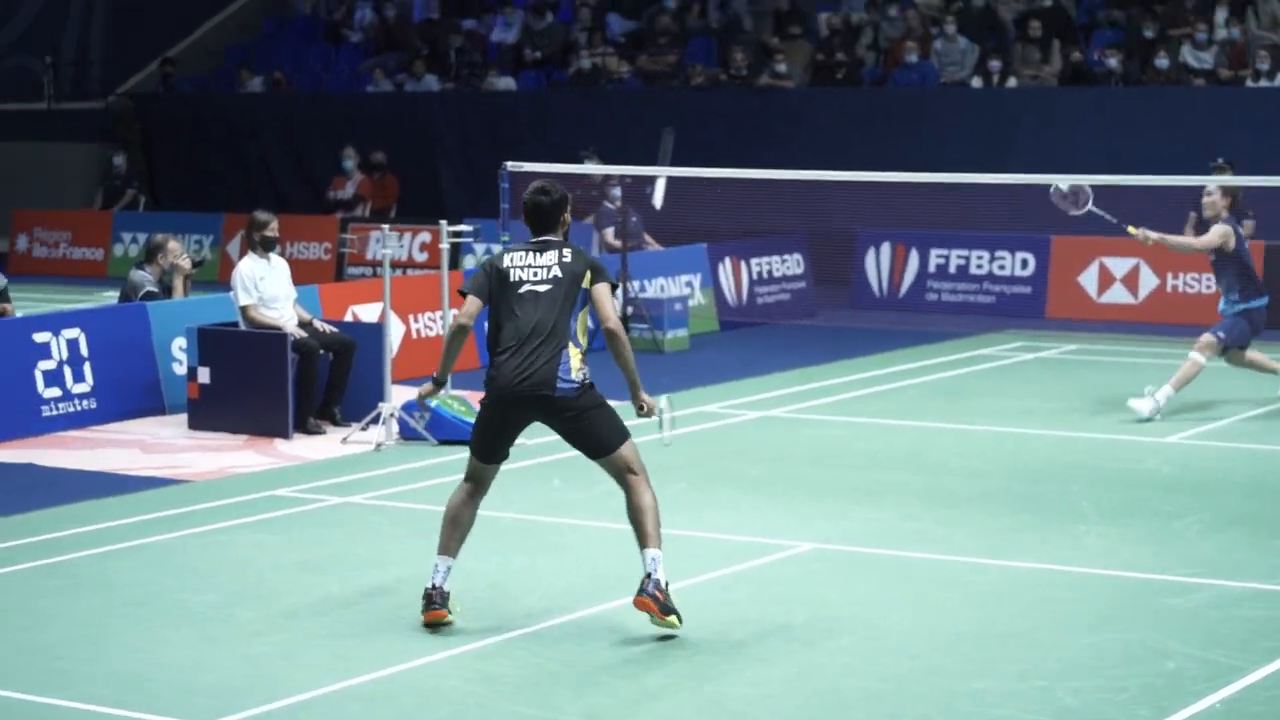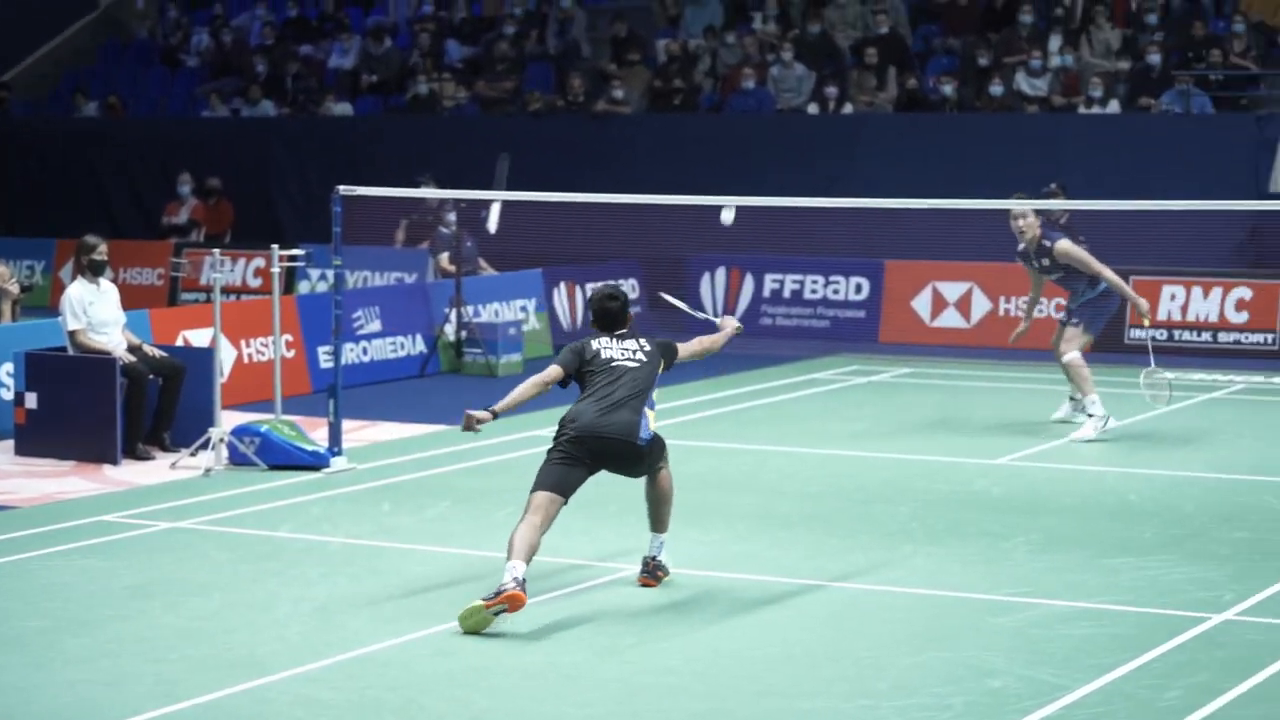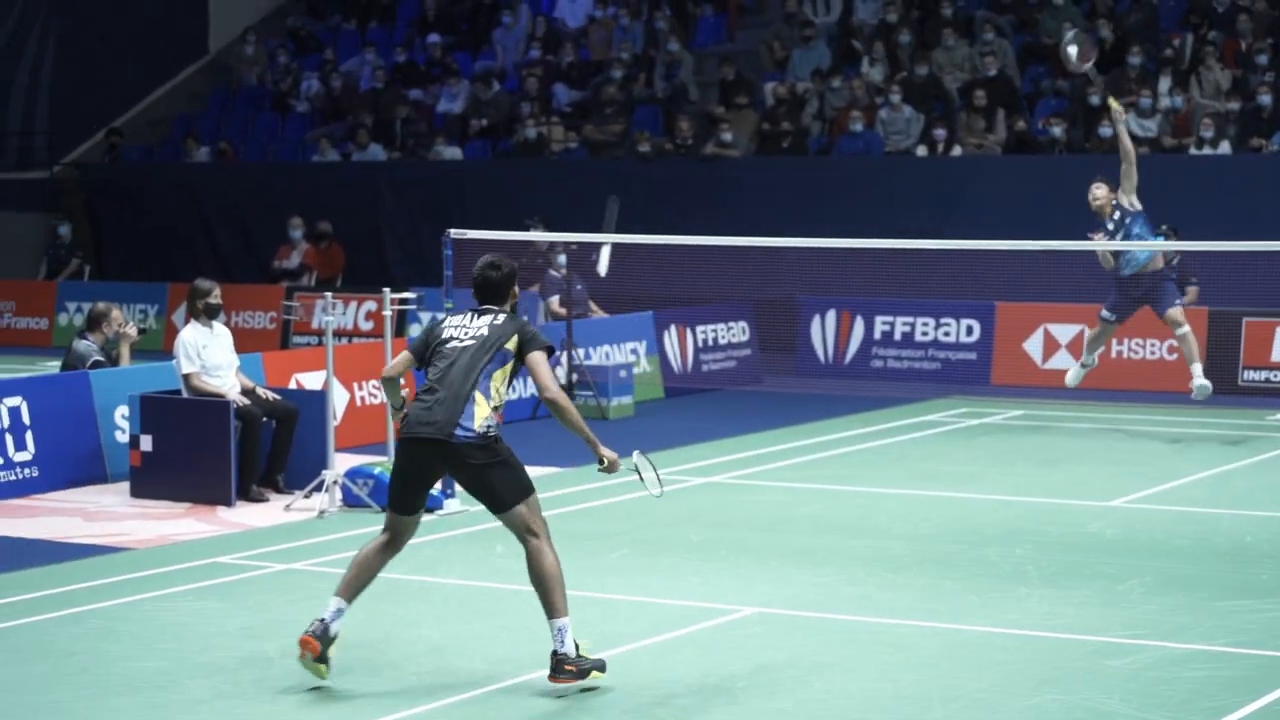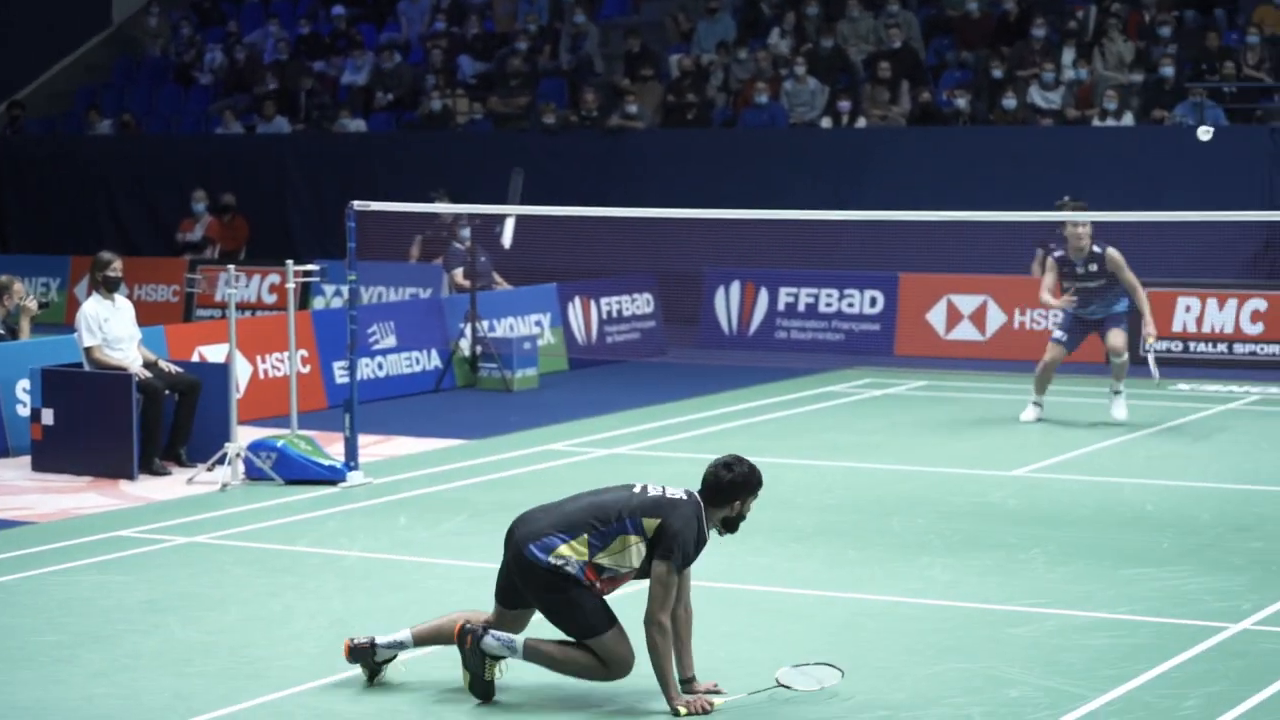
dt=1s
person 1, frame 1
left shoulder: (497, 263)
right shoulder: (585, 263)
left elbow: (462, 322)
right elbow: (612, 328)
left wrist: (438, 380)
right wrist: (638, 391)
left hip: (505, 388)
right hip: (565, 387)
left knee: (474, 483)
right knee: (634, 475)
left ankle: (437, 592)
right ankle: (653, 584)
person 1, frame 2
left shoulder: (582, 347)
right shoulder: (654, 347)
left elbow: (544, 379)
right elbow: (709, 345)
left wrist: (492, 413)
right wrist: (728, 328)
left hip: (579, 435)
right hip: (632, 440)
left knee: (533, 517)
right knee: (658, 463)
left ankle: (512, 585)
right ankle: (654, 560)
person 1, frame 3
left shoulder: (443, 325)
right shoulder: (520, 329)
left elbow: (390, 374)
right elbow: (550, 395)
left wrist: (400, 410)
right wrist: (598, 448)
left hip: (417, 437)
right hip: (468, 440)
left knee: (392, 539)
right knee: (535, 536)
left ankle: (322, 631)
right ankle: (564, 655)
person 1, frame 4
left shoulder: (683, 509)
right shoulder: (685, 525)
left elbow: (680, 605)
right elbow: (658, 621)
left wrist: (688, 679)
left hip: (526, 532)
right hip: (545, 554)
left knee: (500, 622)
right knee: (618, 661)
left ankle: (378, 647)
right ankle: (486, 642)
person 2, frame 1
left shoulder: (1223, 229)
right shoulder: (1225, 228)
left elbow: (1196, 244)
left wrist: (1158, 237)
left hip: (1248, 310)
right hip: (1239, 308)
left knee: (1201, 348)
right knee: (1233, 355)
left ankle: (1157, 401)
person 2, frame 2
left shoulder: (1059, 247)
right shoulder: (1025, 253)
left elbow: (1100, 270)
right elbow: (1037, 286)
left wrist: (1134, 298)
right wrist: (1026, 320)
left hip: (1100, 295)
right hip: (1083, 298)
left knee: (1067, 348)
right knee: (1061, 347)
left ankle: (1096, 415)
right ankle: (1076, 401)
person 2, frame 3
left shoulder: (1125, 200)
right shoulder: (1101, 232)
left elbow: (1129, 156)
right elbow: (1107, 266)
left wrist: (1120, 124)
right wrist: (1100, 249)
left hip: (1157, 278)
right hip: (1127, 282)
left knee: (1177, 321)
right knee: (1100, 331)
left ankle: (1198, 378)
right ankle: (1086, 361)
person 2, frame 4
left shoulder: (1108, 255)
right shoulder: (1056, 259)
left elbow: (1135, 287)
right elbow: (1044, 294)
left wrist: (1148, 321)
right wrist: (1056, 302)
left hip: (1112, 311)
right hip: (1076, 313)
left knee: (1116, 347)
right knee: (1049, 360)
left ankle: (1117, 390)
right ankle: (1036, 403)
person 3, frame 1
left shoulder: (280, 263)
right shoulder: (245, 269)
right elbow: (250, 315)
left wrist: (312, 320)
right wrist: (282, 325)
left hip: (293, 327)
right hip: (267, 332)
left knee: (345, 343)
right knee: (310, 348)
left ankle: (329, 407)
right ankle: (304, 417)
person 3, frame 2
left shoulder: (110, 287)
right shoulder: (74, 293)
right elbow: (78, 339)
left wrist: (142, 345)
right wrist: (111, 350)
left hip: (122, 352)
left knee: (175, 368)
right knee: (139, 372)
left ankle: (158, 433)
right ankle: (133, 442)
person 3, frame 3
left shoulder: (223, 331)
right shoulder: (188, 337)
right elbow: (193, 383)
left wrist: (255, 387)
right wrist: (225, 393)
left hip: (236, 394)
right hip: (209, 400)
left knee: (288, 411)
right knee: (253, 415)
left ankle: (272, 475)
right ankle: (246, 485)
person 3, frame 4
left shoulder: (125, 304)
right shoulder: (89, 309)
right elbow: (95, 356)
left wrist: (157, 361)
right wrist: (128, 367)
left hip: (138, 368)
right hip: (112, 373)
left knee: (191, 384)
right knee: (154, 388)
left ankle: (175, 448)
right ankle: (149, 459)
